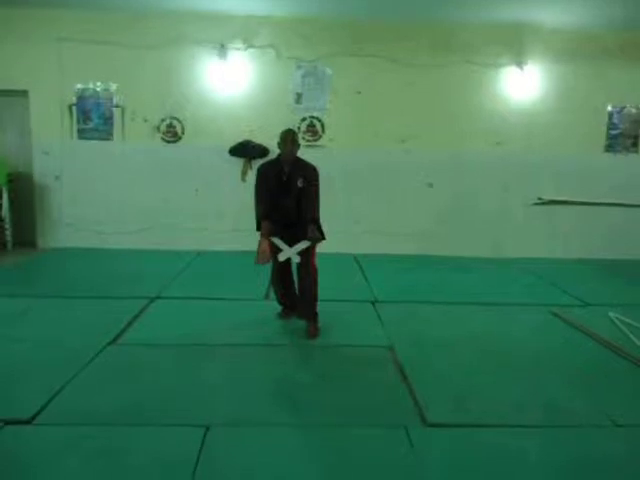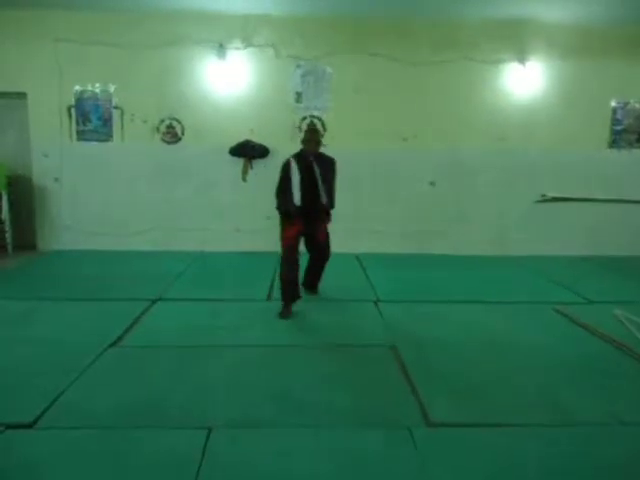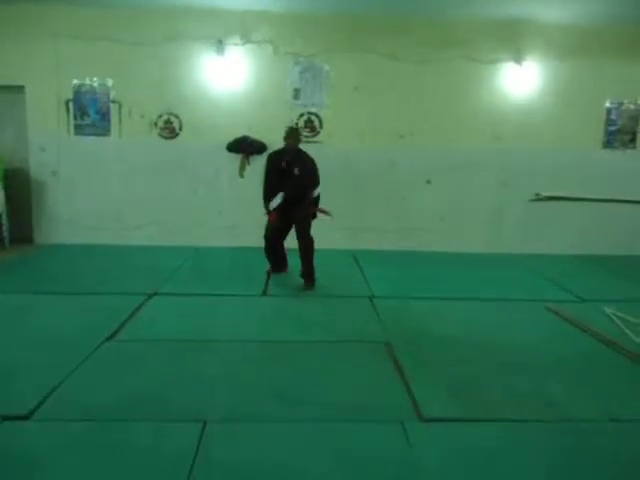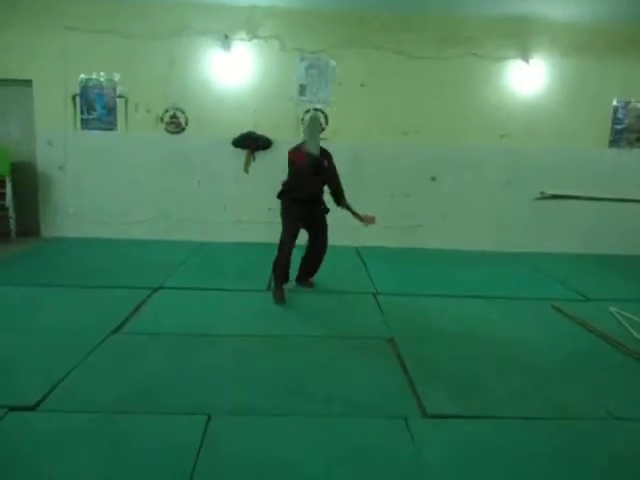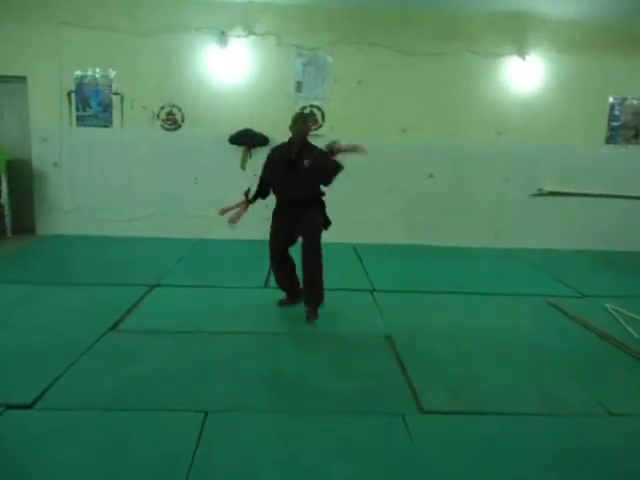
dt=1s
person 1, frame 1
left shoulder: (309, 170)
right shoulder: (266, 170)
left elbow: (312, 201)
right elbow: (262, 201)
left wrist: (312, 226)
right wrist: (264, 226)
left hip: (303, 228)
right hip: (277, 228)
left knee: (307, 271)
right knee: (279, 271)
left ankle: (310, 318)
right ankle: (289, 306)
person 1, frame 2
left shoulder: (328, 163)
right shoulder: (291, 163)
left elbow: (328, 187)
right elbow: (282, 191)
left wrist: (326, 205)
right wrist: (289, 207)
left hip: (316, 215)
right hip: (294, 215)
left knee: (322, 252)
right knee: (289, 253)
left ankle: (310, 283)
right ankle: (288, 300)
person 1, frame 3
left shoulder: (307, 161)
right shoulder: (274, 157)
left elbow: (313, 186)
right elbow: (269, 183)
left wrist: (311, 201)
right wrist: (268, 203)
left hip: (301, 205)
right hip: (280, 204)
left knee: (304, 239)
right knee: (271, 237)
left ankle: (309, 276)
right ankle: (279, 265)
person 1, frame 4
left shoulder: (324, 155)
right shoulder: (297, 153)
left elbow: (332, 180)
right elbow: (296, 179)
left wrist: (341, 200)
right wrist: (304, 165)
left hip: (314, 203)
right hip: (293, 203)
left knee: (319, 242)
right knee: (287, 241)
left ankle: (303, 277)
right ankle: (279, 284)
person 1, frame 5
left shoulder: (317, 154)
right shoulder: (277, 153)
left elbow: (326, 178)
right elbow: (266, 180)
left wrist: (331, 158)
right wrist: (249, 199)
left hip: (310, 209)
right hip: (284, 209)
left knee: (311, 253)
right knee: (277, 252)
left ankle: (312, 304)
right ankle: (293, 293)
